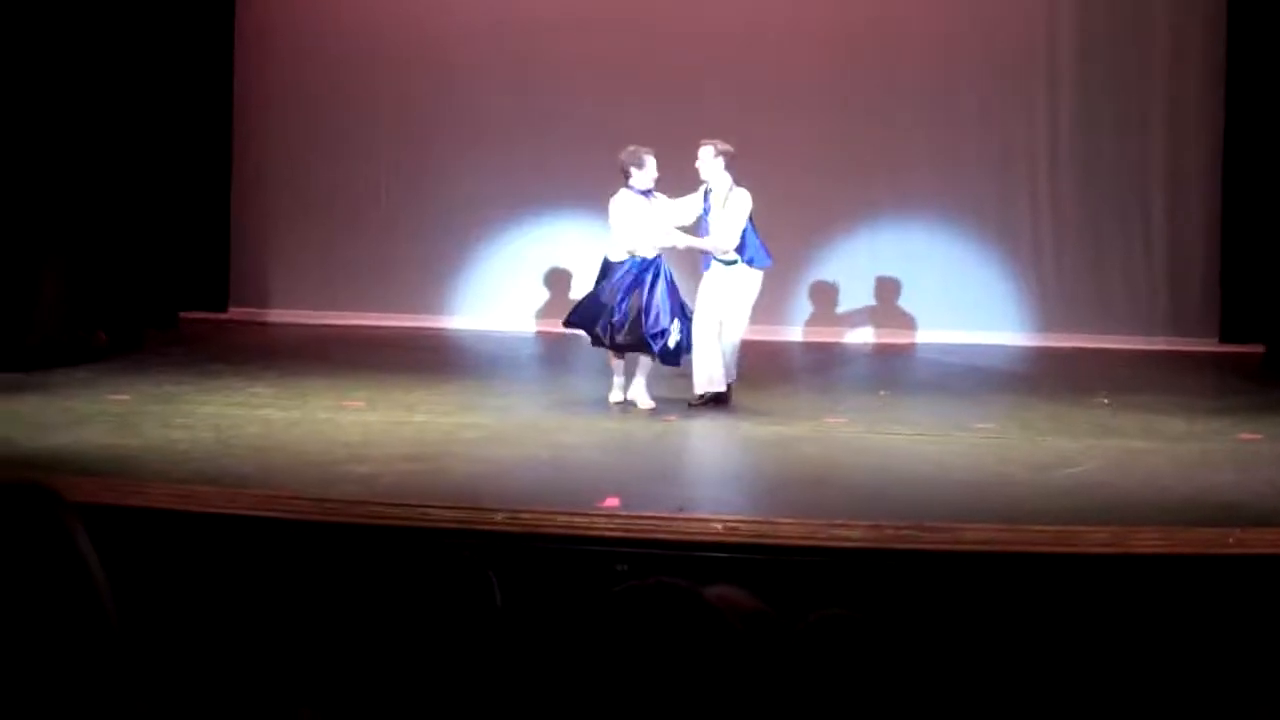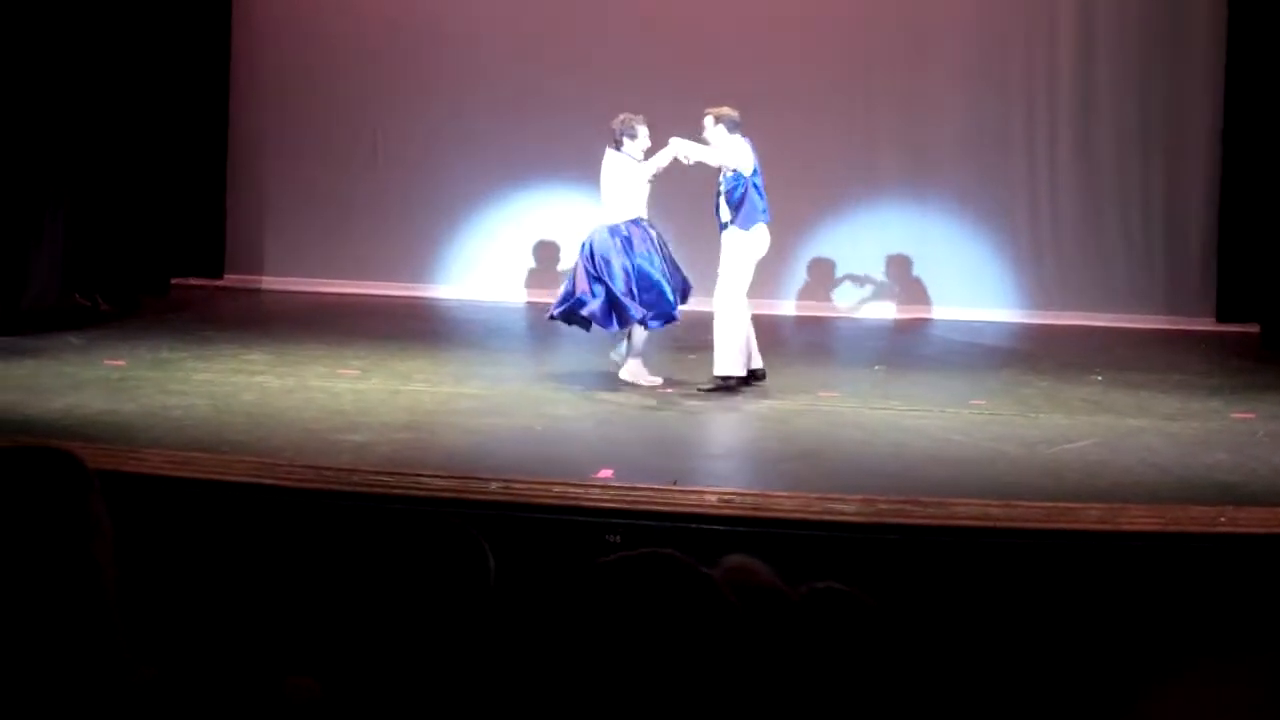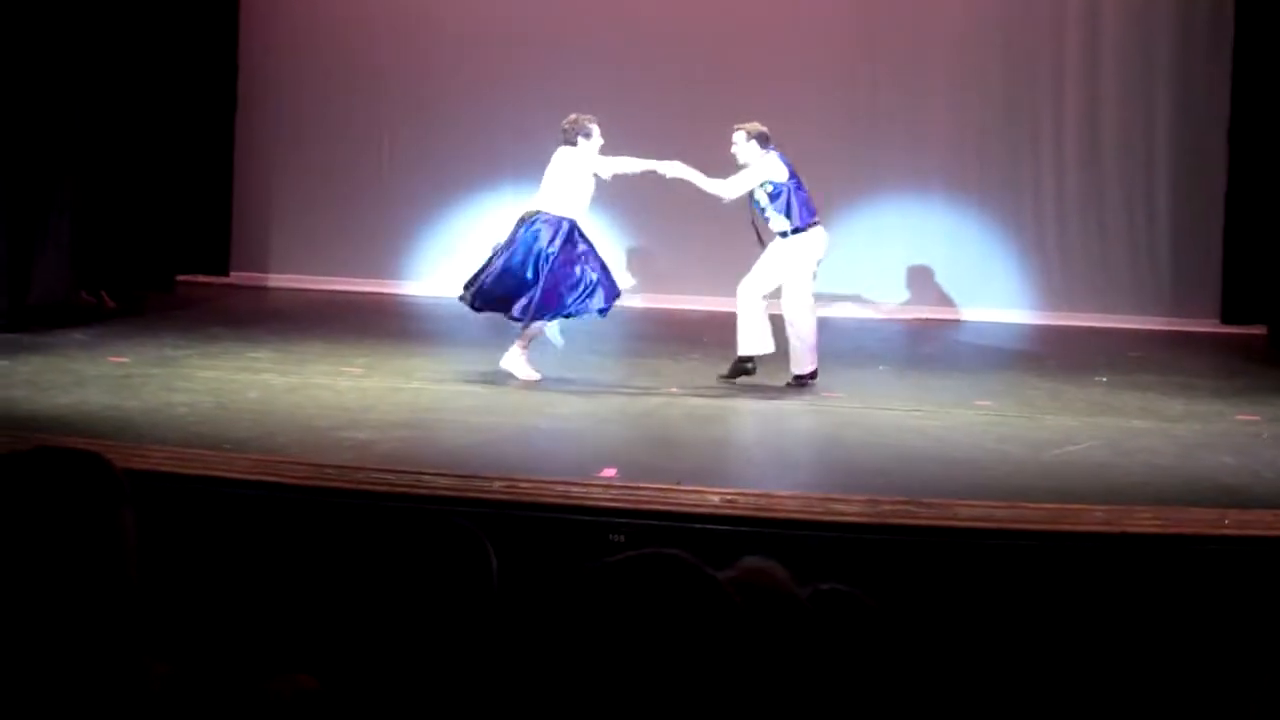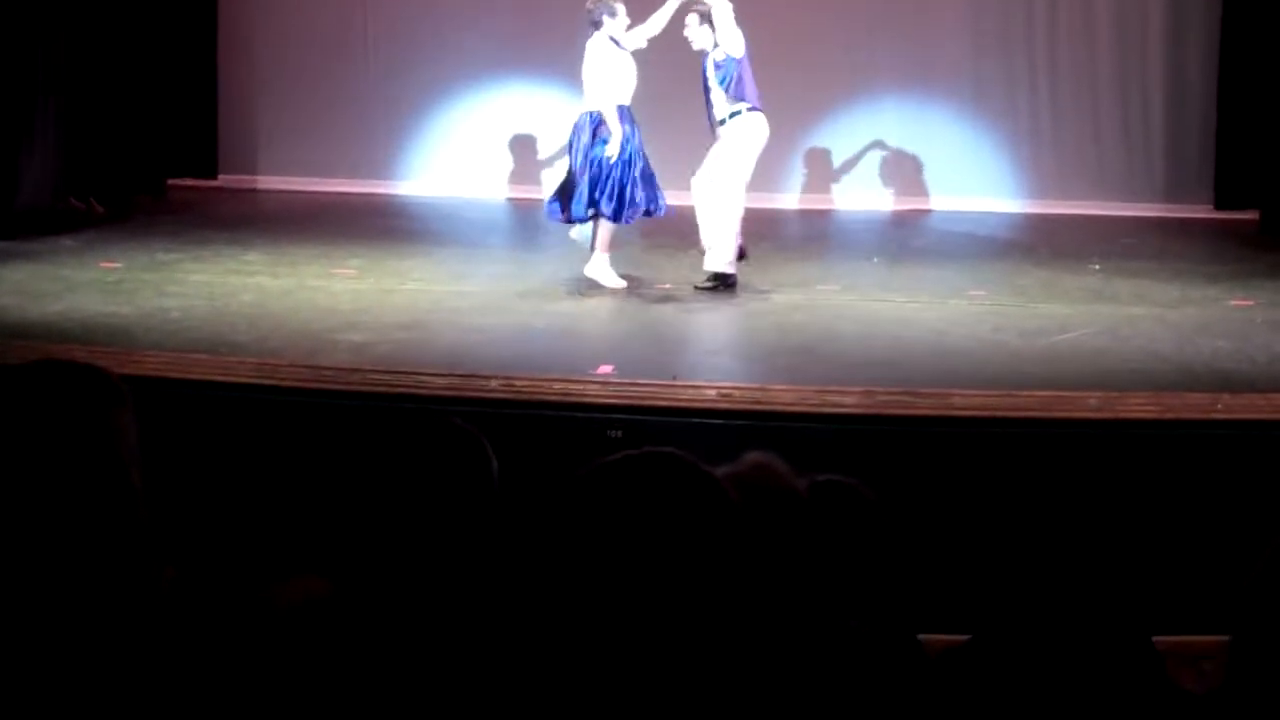
dt=1s
person 1, frame 1
left shoulder: (739, 197)
right shoulder: (706, 192)
left elbow: (728, 242)
right elbow: (679, 209)
left wrist: (689, 241)
left hip: (743, 271)
right hip: (717, 267)
left knee: (731, 331)
right knee: (703, 327)
left ankle: (725, 381)
right ankle: (713, 388)
person 1, frame 2
left shoulder: (739, 146)
right shoulder: (731, 149)
left elbow: (728, 158)
right elbow: (723, 159)
left wrist: (690, 149)
right wrist: (693, 152)
left hip: (745, 235)
right hip: (740, 235)
left knee: (728, 303)
right knee: (733, 303)
left ankle: (729, 374)
right ankle: (751, 367)
person 1, frame 3
left shoulder: (771, 163)
right shoulder: (758, 171)
left elbow: (728, 190)
right elbow: (729, 192)
left wrist: (687, 173)
right wrist: (688, 174)
left hip: (805, 240)
right hip: (785, 241)
left knee: (796, 305)
right knee: (749, 291)
left ankle: (806, 369)
right ankle: (748, 357)
person 1, frame 4
left shoulder: (729, 42)
right shoulder: (711, 56)
left hip: (745, 128)
right hip: (731, 131)
left knee: (727, 198)
right knee: (704, 183)
left ankle: (723, 271)
right ankle: (732, 246)
person 2, frame 1
left shoulder: (659, 201)
right shoulder: (619, 202)
left elbow: (672, 231)
right elbow: (631, 243)
right wrist: (667, 239)
left hip: (652, 270)
right hip: (625, 269)
left knee: (656, 326)
right knee: (620, 327)
left ankle: (639, 384)
right ankle: (618, 383)
person 2, frame 2
left shoulder: (625, 161)
right shoulder: (615, 161)
right elbow: (642, 173)
right wrist: (670, 151)
left hip: (631, 235)
right hip: (625, 236)
left knee: (640, 298)
right knee: (647, 298)
left ankle: (626, 348)
right ankle: (633, 365)
person 2, frame 3
left shoulder: (581, 160)
right shoulder: (568, 156)
left elbow: (610, 166)
right elbow: (612, 165)
left wrist: (655, 165)
right wrist: (655, 165)
left hip: (562, 231)
right hip: (547, 229)
left knee: (589, 277)
right knee: (543, 295)
left ankle: (547, 321)
right ankle: (516, 354)
person 2, frame 4
left shoulder: (614, 45)
right shoulder: (601, 48)
left elbow: (649, 28)
right elbow: (603, 94)
right wrist: (616, 132)
left hip: (616, 124)
right hip: (606, 125)
left knee: (619, 191)
right knee: (614, 193)
left ankle: (600, 256)
right ankle: (600, 262)
